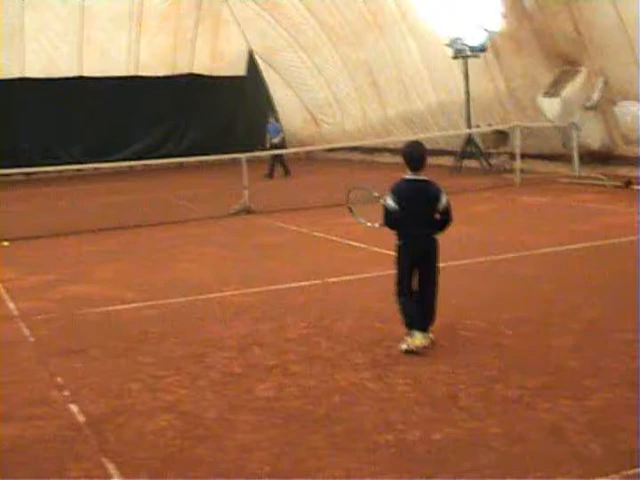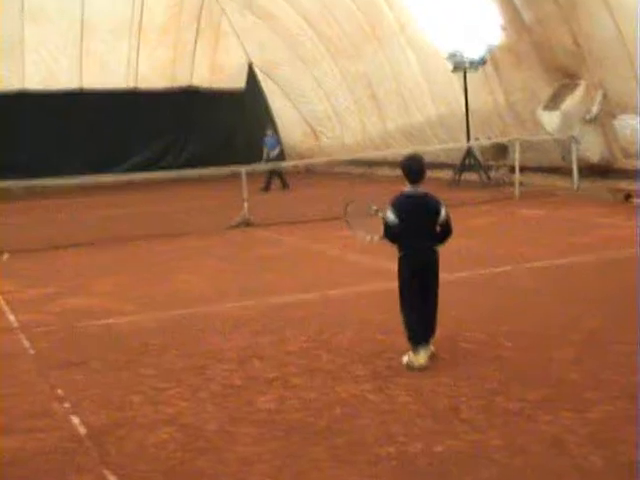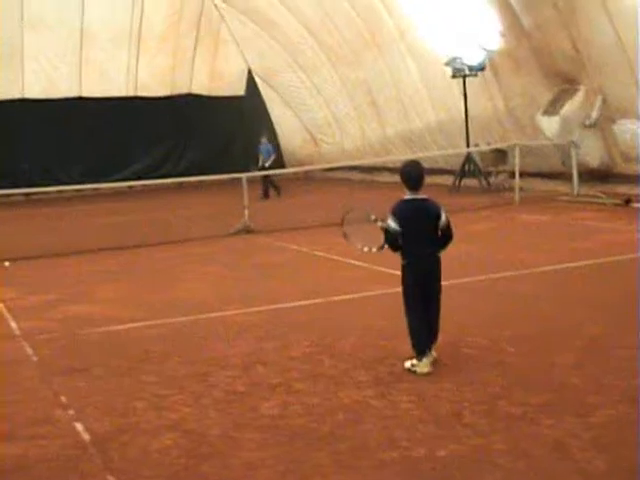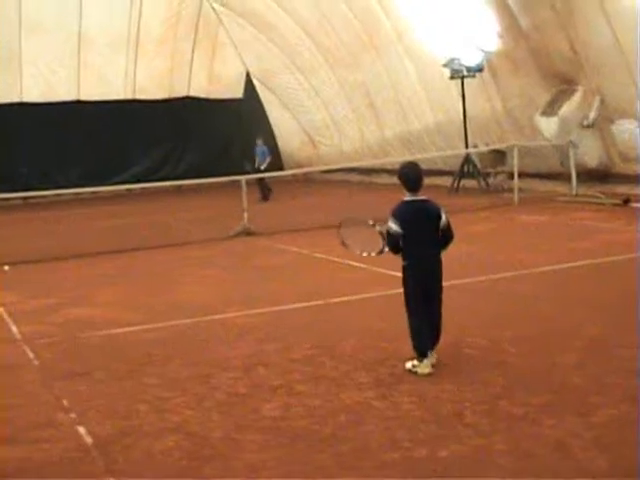
dt=0.1s
person 1, frame 1
left shoulder: (398, 189)
right shoulder: (434, 190)
left elbow: (390, 219)
right elbow: (446, 218)
left hip: (407, 245)
right hip: (428, 245)
left knee: (404, 290)
right knee: (428, 288)
left ankle: (415, 332)
right ankle: (425, 331)
person 1, frame 2
left shoulder: (397, 203)
right shoulder: (434, 202)
left elbow: (390, 233)
right elbow: (446, 230)
left hip: (408, 258)
right hip: (429, 257)
left knee: (408, 304)
right knee: (428, 301)
left ankle: (419, 350)
right ankle: (426, 343)
person 1, frame 3
left shoulder: (398, 210)
right shoulder: (434, 207)
left elbow: (392, 241)
right elbow: (447, 235)
left hip: (412, 266)
right hip: (432, 263)
left knee: (415, 311)
right knee: (432, 307)
left ankle: (422, 359)
right ankle: (428, 350)
person 1, frame 4
left shoulder: (399, 212)
right shoulder: (434, 208)
left elbow: (393, 244)
right elbow: (447, 235)
left wrist: (405, 250)
left hip: (412, 267)
right hip: (433, 264)
left knee: (416, 312)
right knee: (433, 308)
left ankle: (423, 360)
right ankle: (430, 351)
